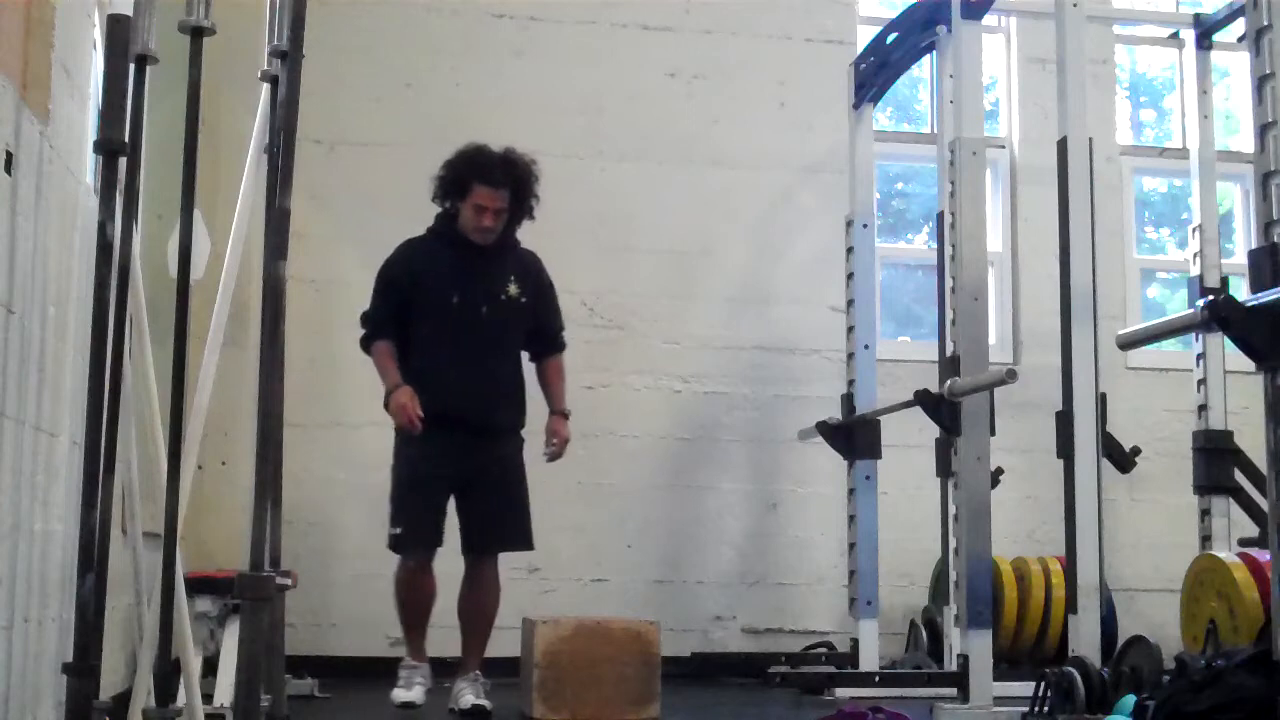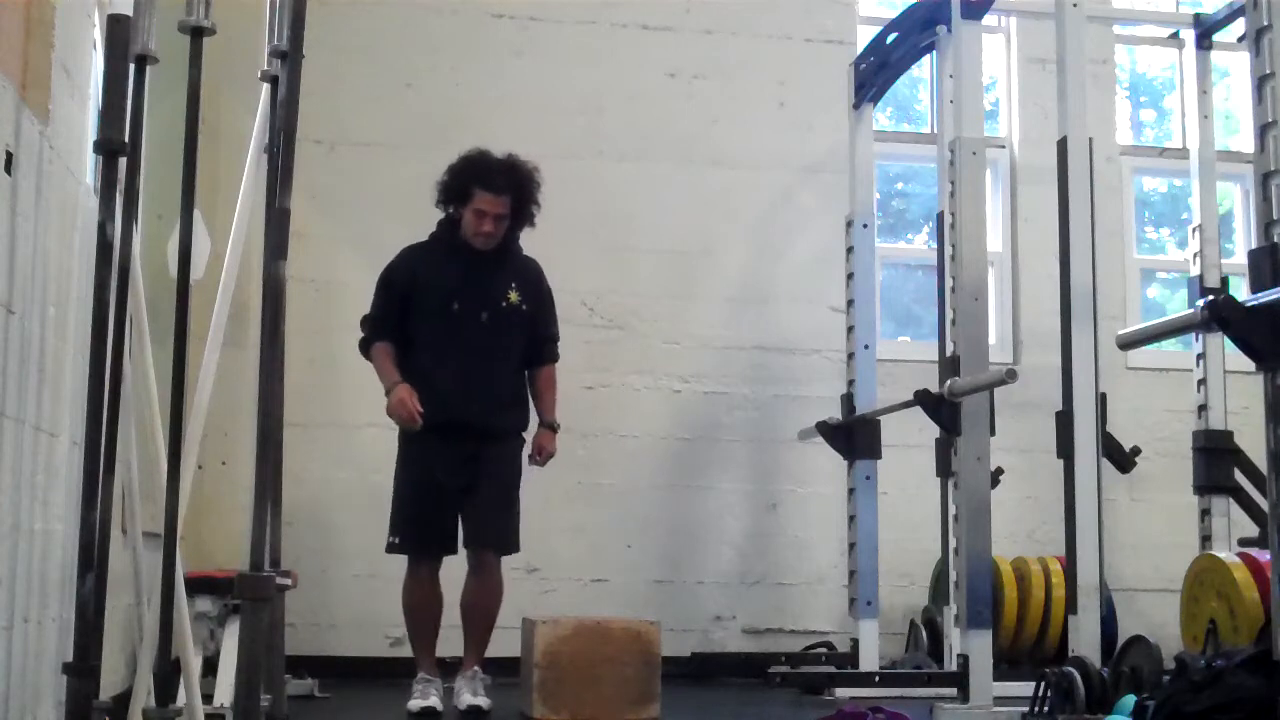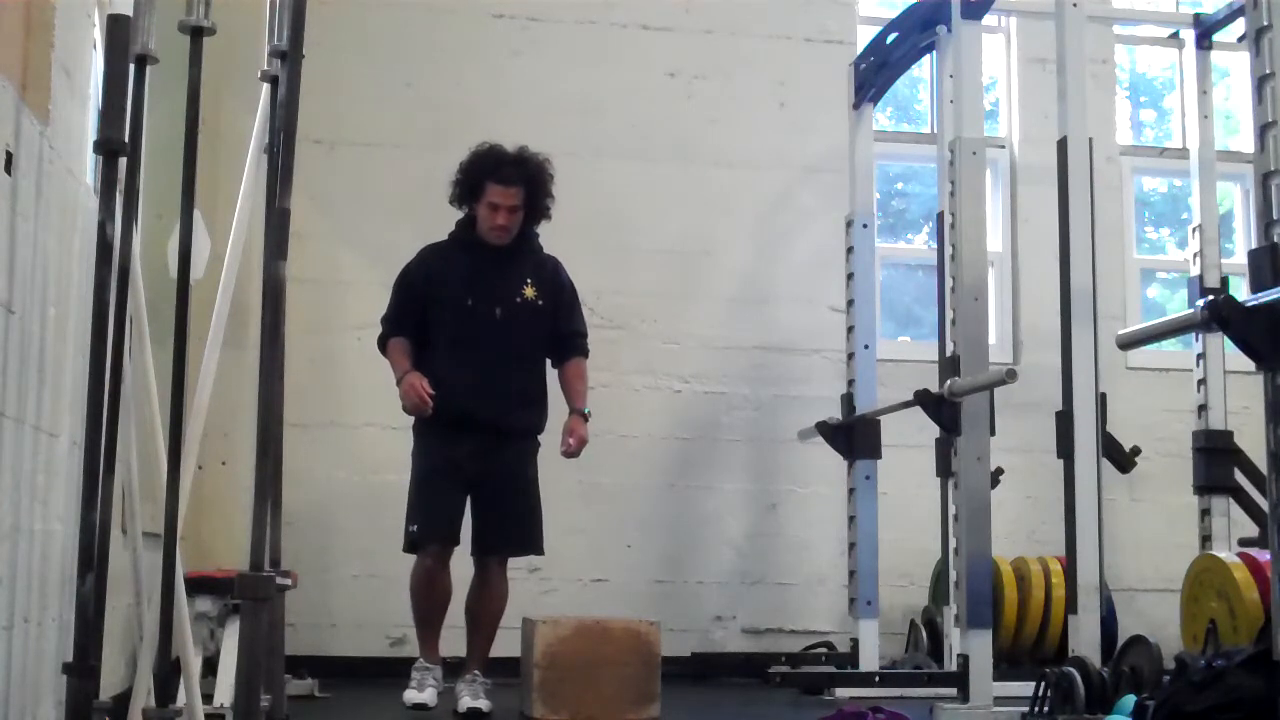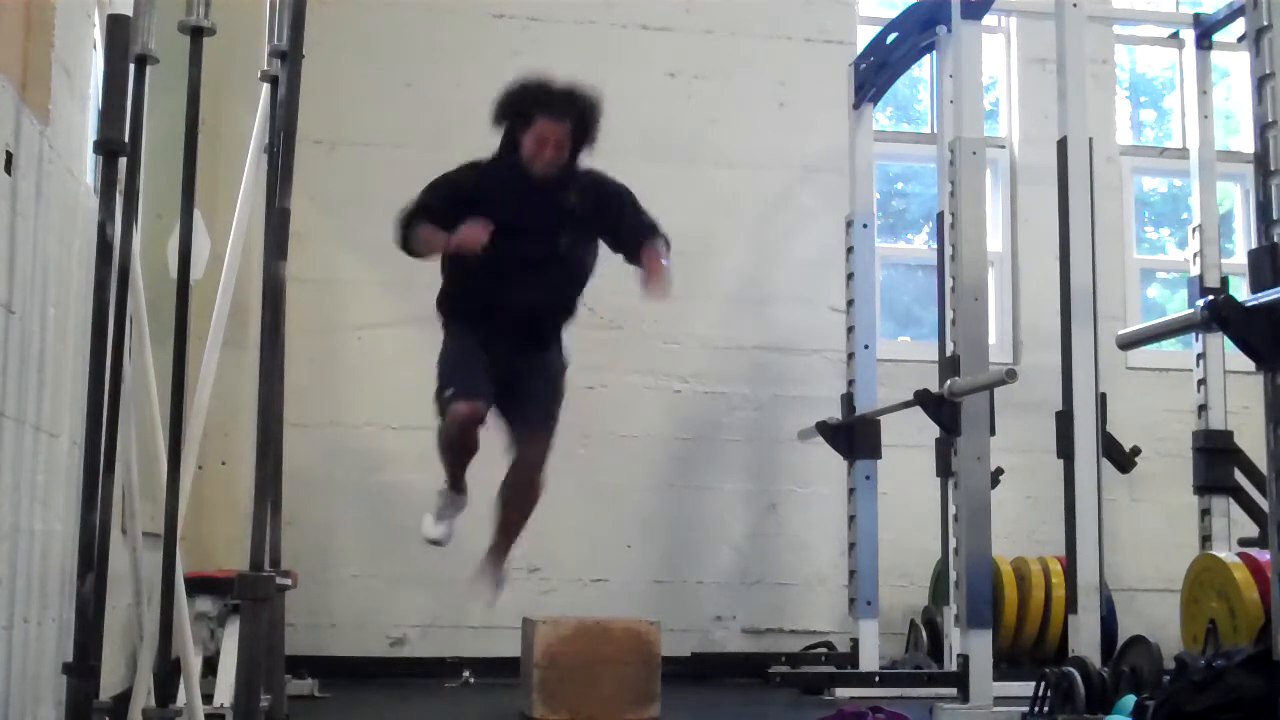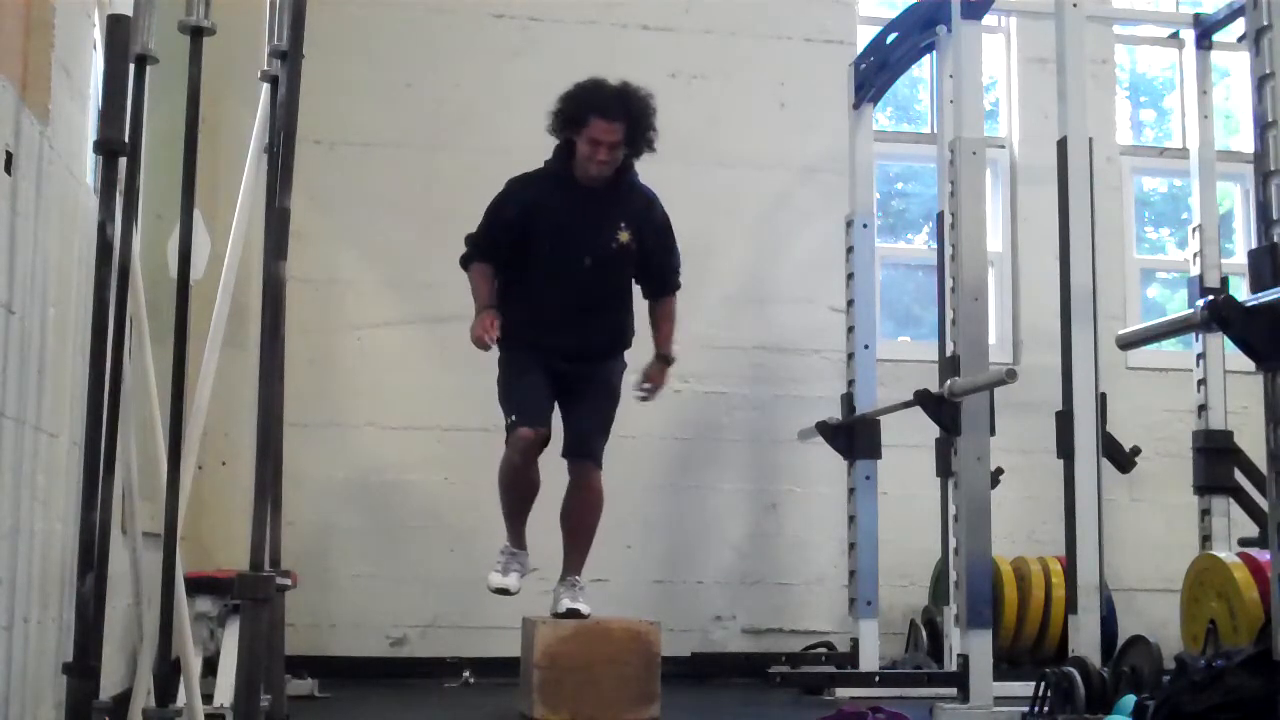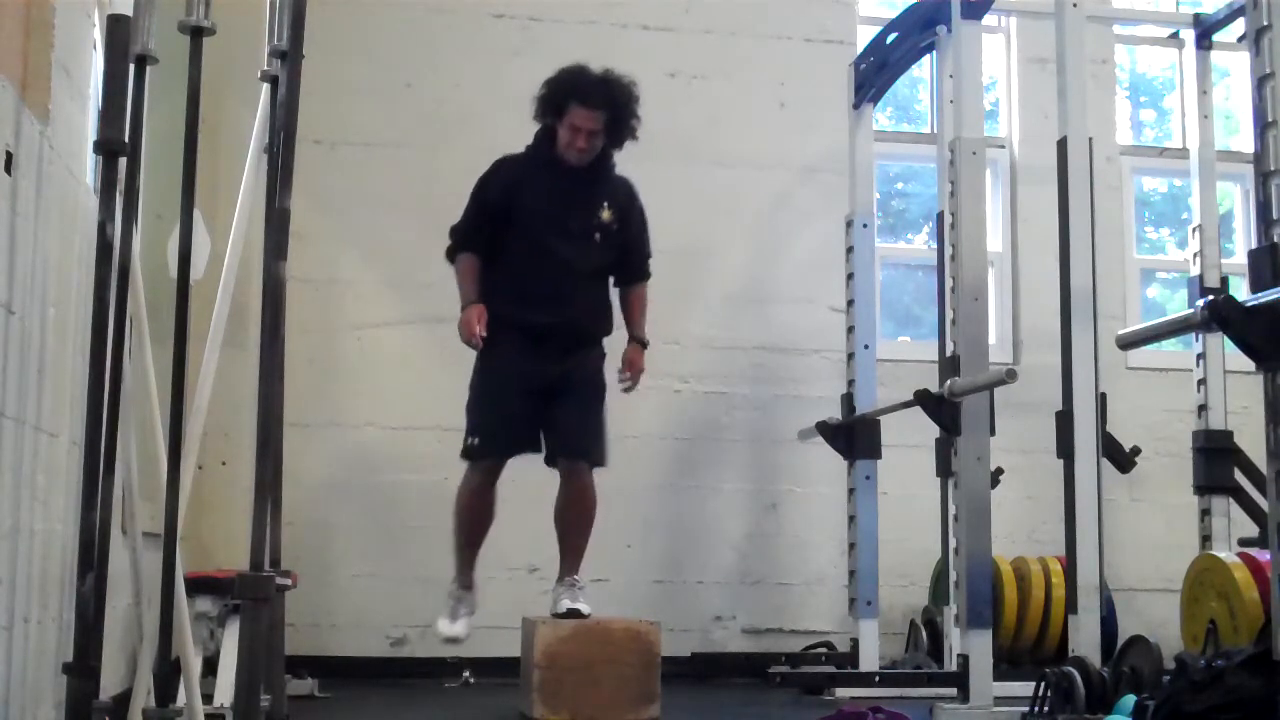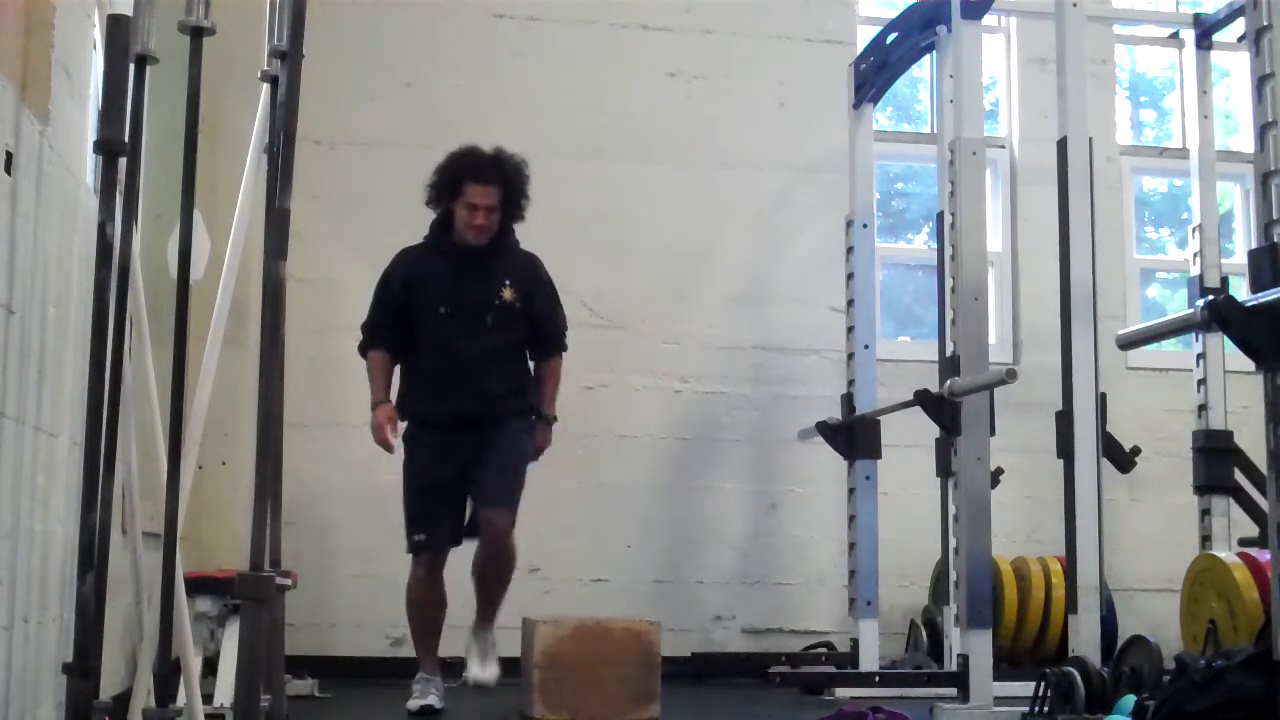
dt=0.7s
person 1, frame 1
left shoulder: (526, 269)
right shoulder: (413, 259)
left elbow: (548, 347)
right elbow: (379, 333)
left wrist: (558, 412)
right wrist: (396, 386)
left hip: (497, 437)
right hip: (425, 433)
left knee: (485, 558)
right knee: (415, 553)
right ankle: (415, 662)
person 1, frame 2
left shoulder: (526, 276)
right shoulder: (415, 264)
left elbow: (542, 357)
right elbow: (378, 334)
left wrist: (547, 423)
right wrist: (395, 384)
left hip: (498, 441)
right hip: (428, 438)
left knee: (487, 556)
right knee: (424, 561)
left ankle: (471, 673)
person 1, frame 3
left shoulder: (547, 274)
right shoulder: (433, 264)
left elbow: (570, 348)
right elbow: (396, 329)
left wrist: (578, 411)
right wrist: (406, 373)
left hip: (512, 441)
right hip: (442, 435)
left knee: (493, 560)
right knee: (432, 551)
right ankle: (428, 664)
person 1, frame 4
left shoulder: (592, 192)
right shoulder: (477, 182)
left elbow: (644, 233)
right elbow: (412, 230)
left wrist: (654, 264)
right wrist: (448, 242)
left hip: (538, 344)
right hip: (475, 331)
left knee: (532, 455)
right knee: (463, 416)
left ankle: (495, 561)
right ankle: (453, 493)
person 1, frame 5
left shoulder: (641, 207)
right shoulder: (528, 193)
left elbow: (662, 286)
right elbow: (482, 254)
left wrist: (663, 356)
right wrist: (486, 310)
left hip: (598, 358)
right hip: (528, 347)
left knee: (585, 466)
right knee: (525, 439)
left ankle: (571, 584)
right ankle: (514, 549)
person 1, frame 6
left shoulder: (619, 195)
right shoulder: (511, 175)
left elbow: (634, 273)
right elbow: (466, 244)
left wrist: (636, 338)
right wrist: (472, 301)
left hip: (580, 353)
right hip: (510, 344)
left knee: (578, 468)
right knee: (484, 464)
left ankle: (569, 584)
right ankle: (463, 588)
person 1, frame 7
left shoulder: (525, 270)
right shoulder: (412, 266)
left elbow: (550, 348)
right elbow: (379, 340)
left wrist: (545, 417)
right wrist: (382, 400)
left hip: (504, 421)
right hip: (431, 428)
left knee: (497, 527)
right knee: (428, 557)
left ankle: (484, 635)
right ankle: (428, 673)
